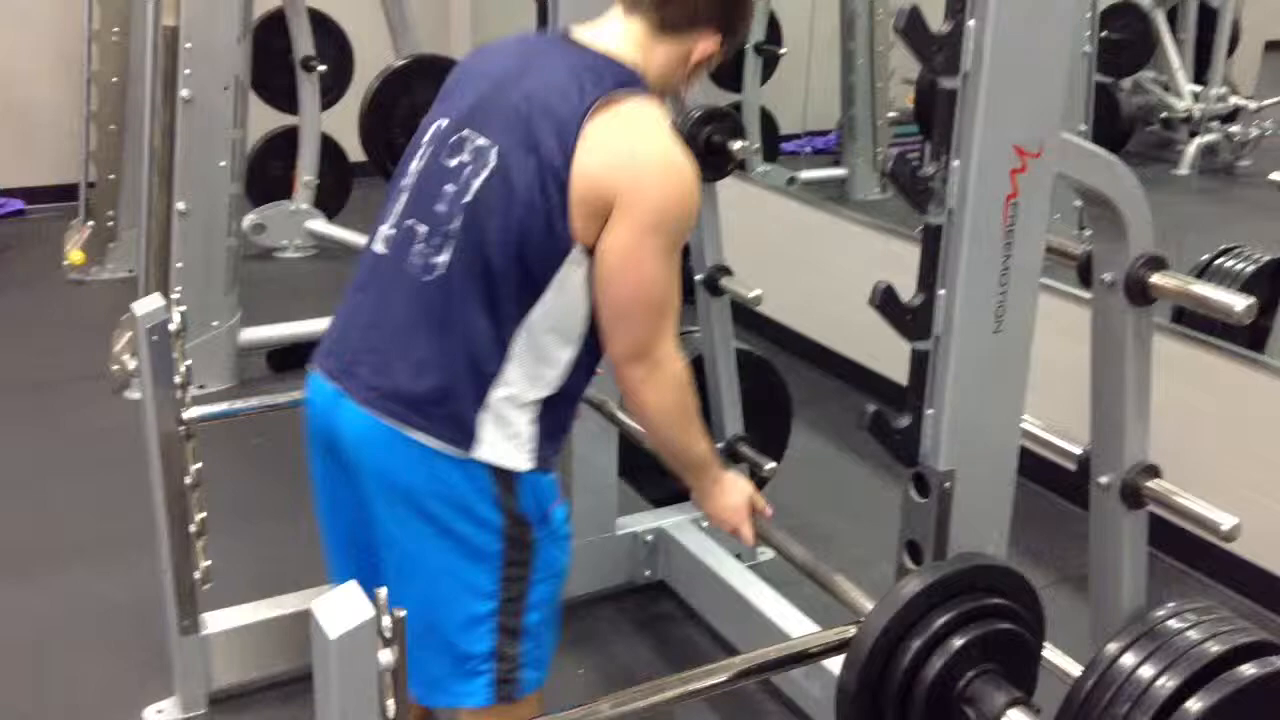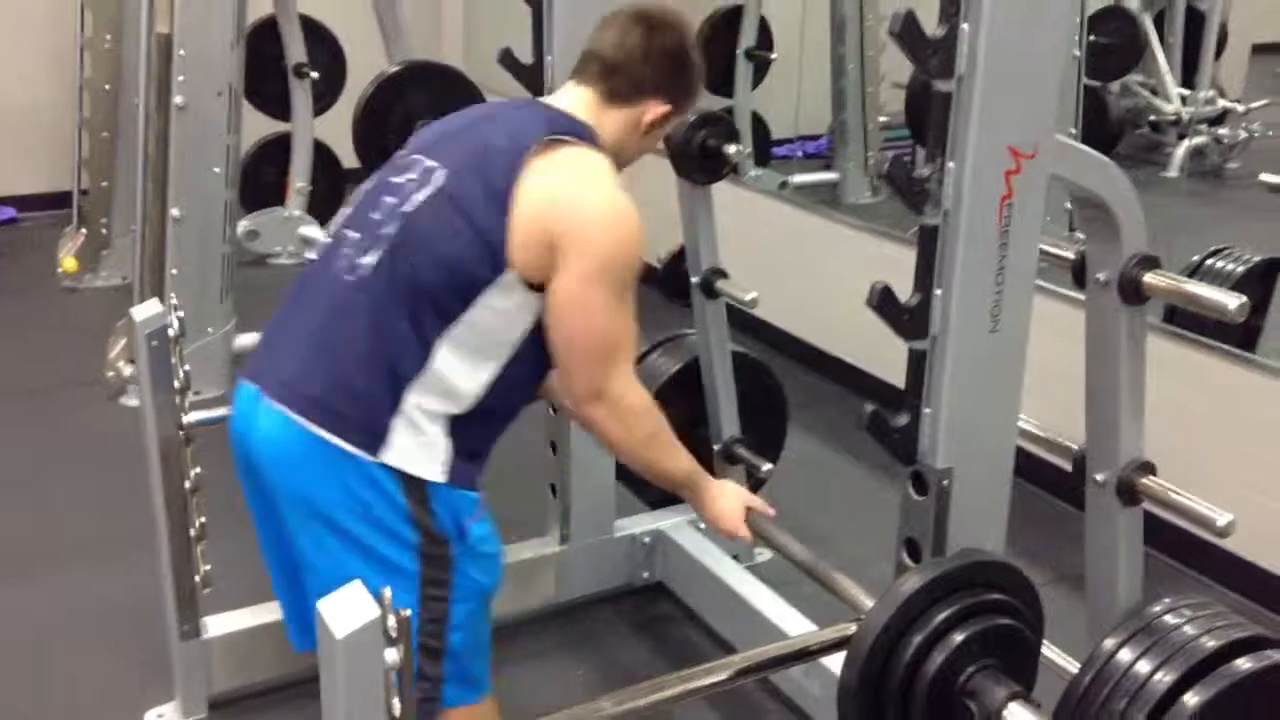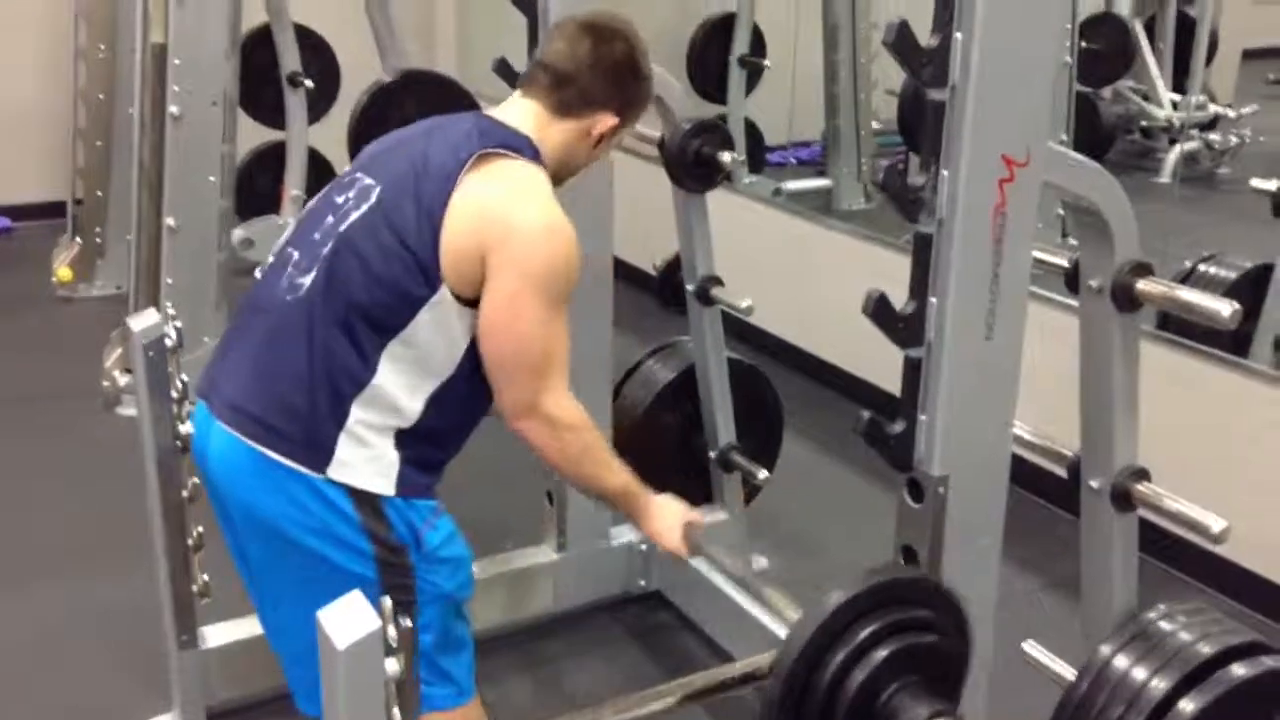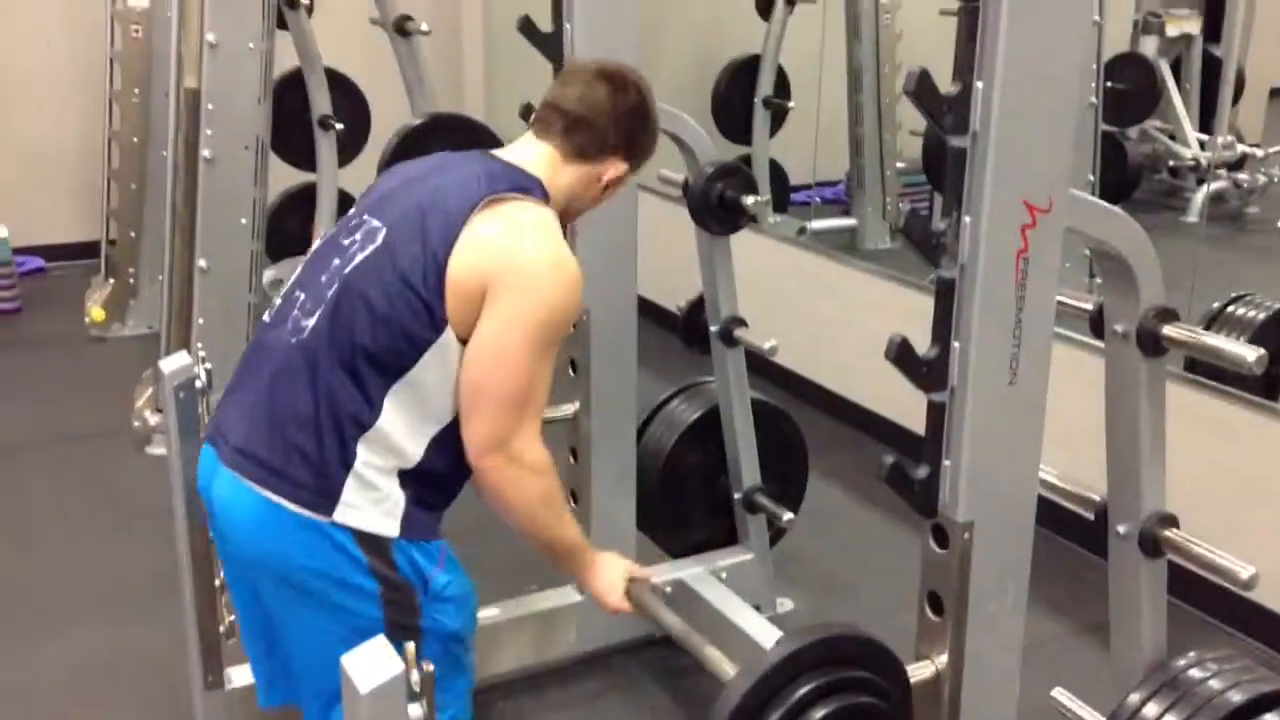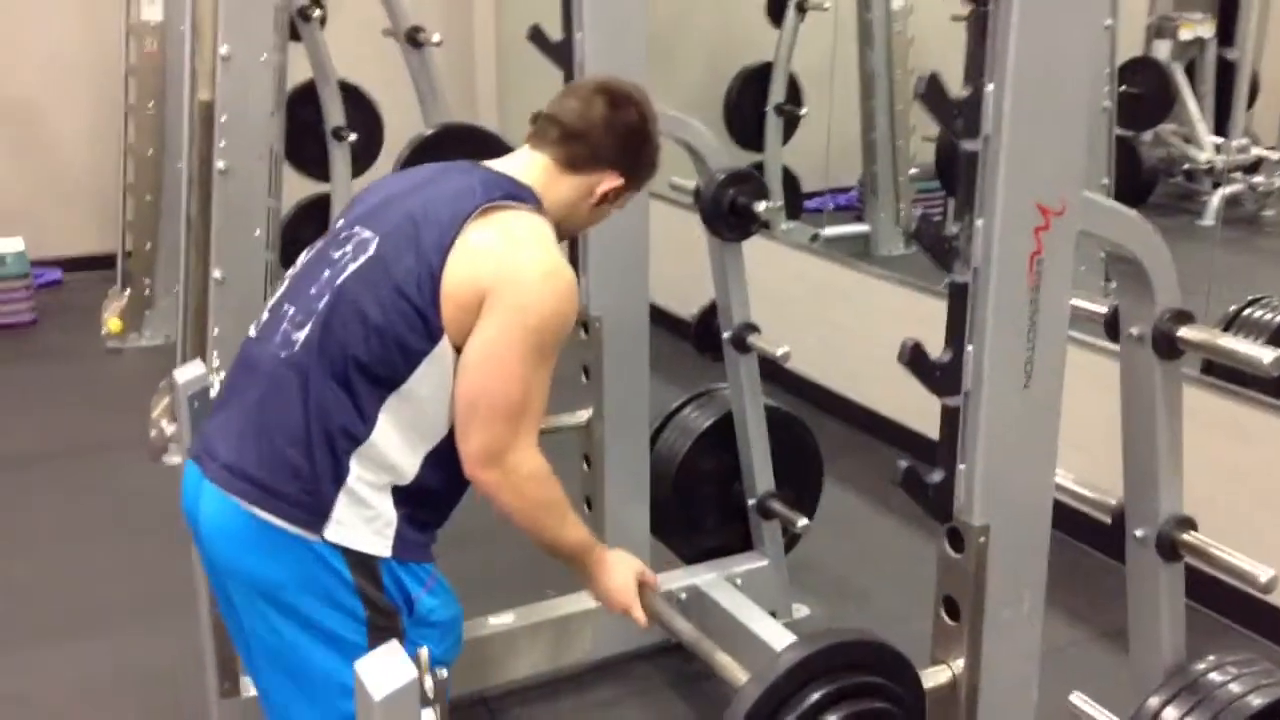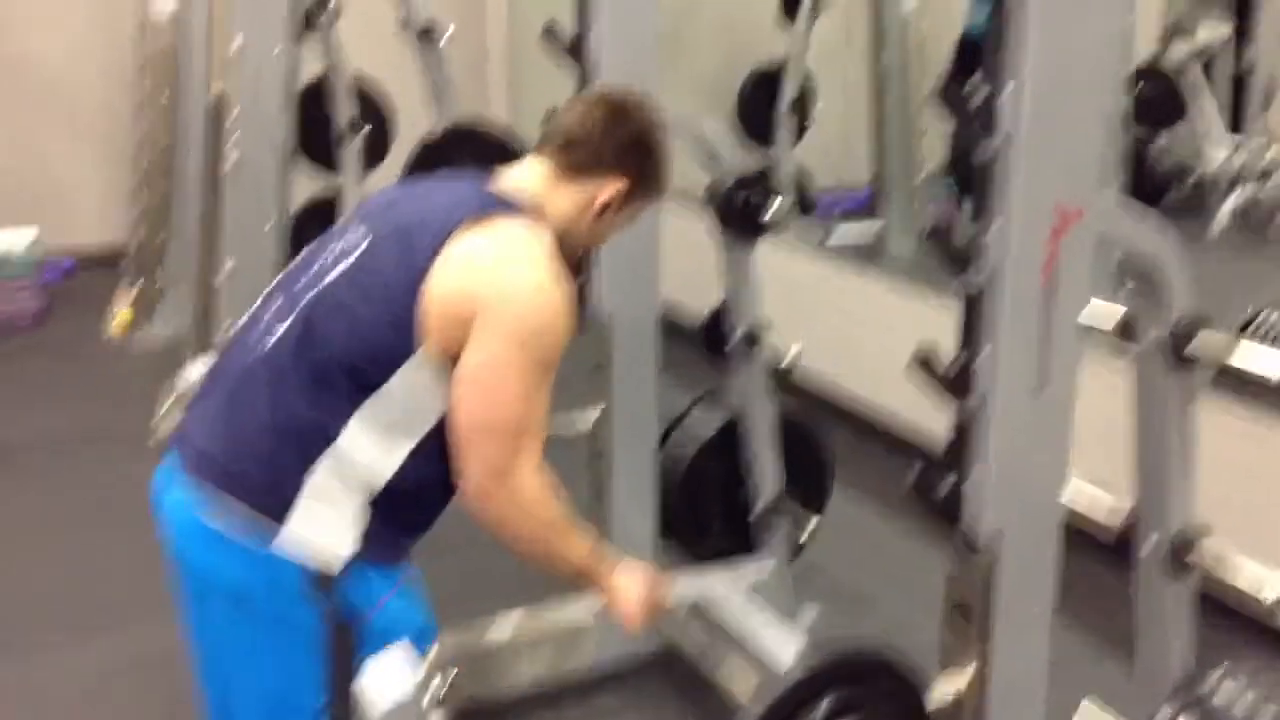
dt=0.4s
person 1, frame 1
left shoulder: (493, 62)
right shoulder: (647, 156)
right elbow: (642, 359)
right wrist: (710, 481)
left hip: (341, 391)
right hip: (450, 443)
left knee: (404, 651)
person 1, frame 2
left shoulder: (474, 128)
right shoulder: (593, 207)
right elbow: (602, 396)
left wrist: (555, 382)
right wrist: (703, 490)
left hip: (267, 407)
right hip: (362, 450)
person 1, frame 3
left shoulder: (426, 138)
right shoulder: (528, 218)
right elbow: (534, 408)
right wrist: (643, 507)
left hip: (230, 423)
right hip: (321, 468)
person 1, frame 4
left shoulder: (426, 173)
right shoulder: (534, 256)
right elbow: (499, 449)
right wrist: (586, 564)
left hip: (234, 469)
right hip: (324, 513)
person 1, frame 5
left shoulder: (421, 185)
right shoulder: (530, 265)
right elbow: (496, 459)
right wrist: (596, 562)
left hip: (219, 484)
right hip: (312, 528)
person 1, frame 6
left shoulder: (434, 196)
right shoulder: (525, 280)
right elbow: (495, 479)
right wrist: (605, 577)
left hip: (203, 481)
right hip: (285, 527)
